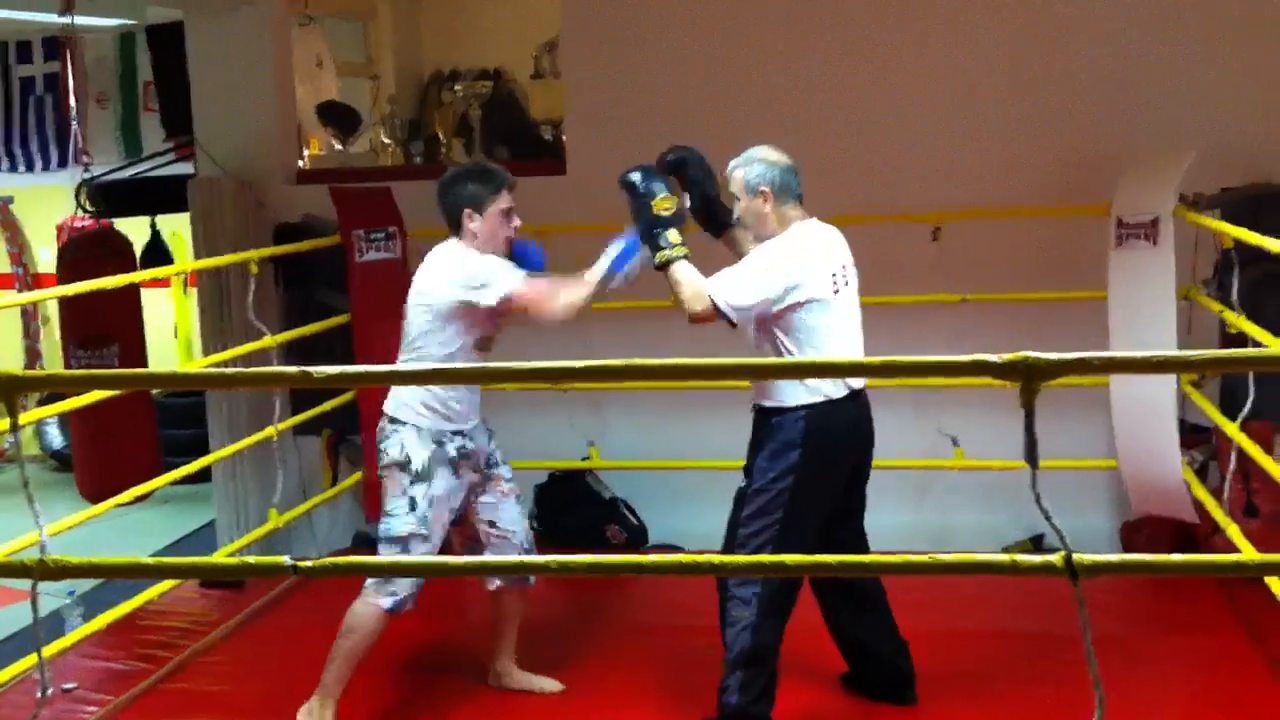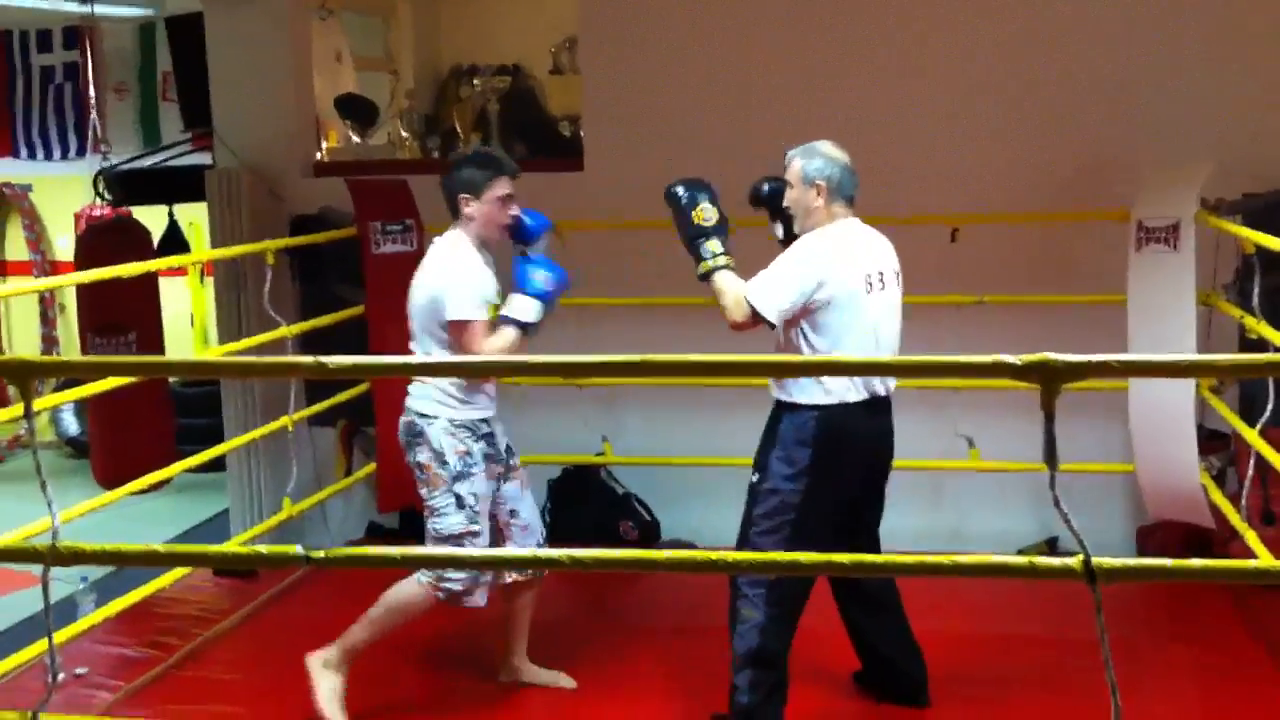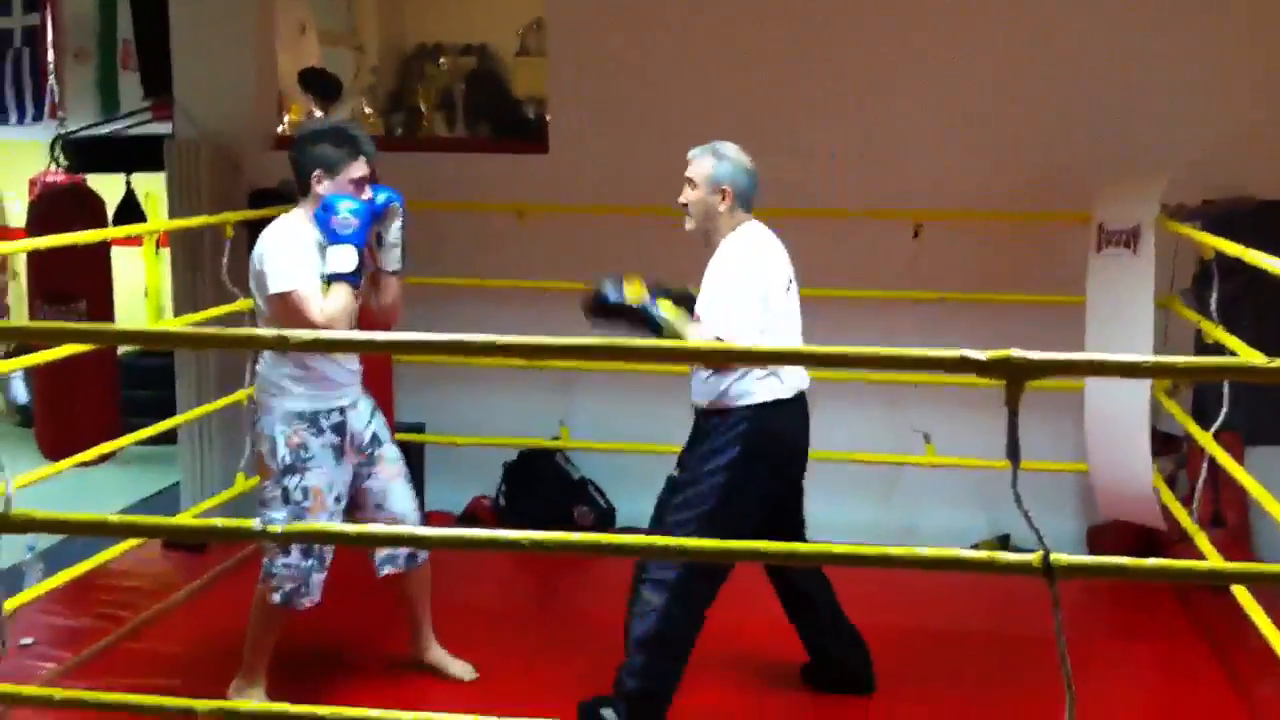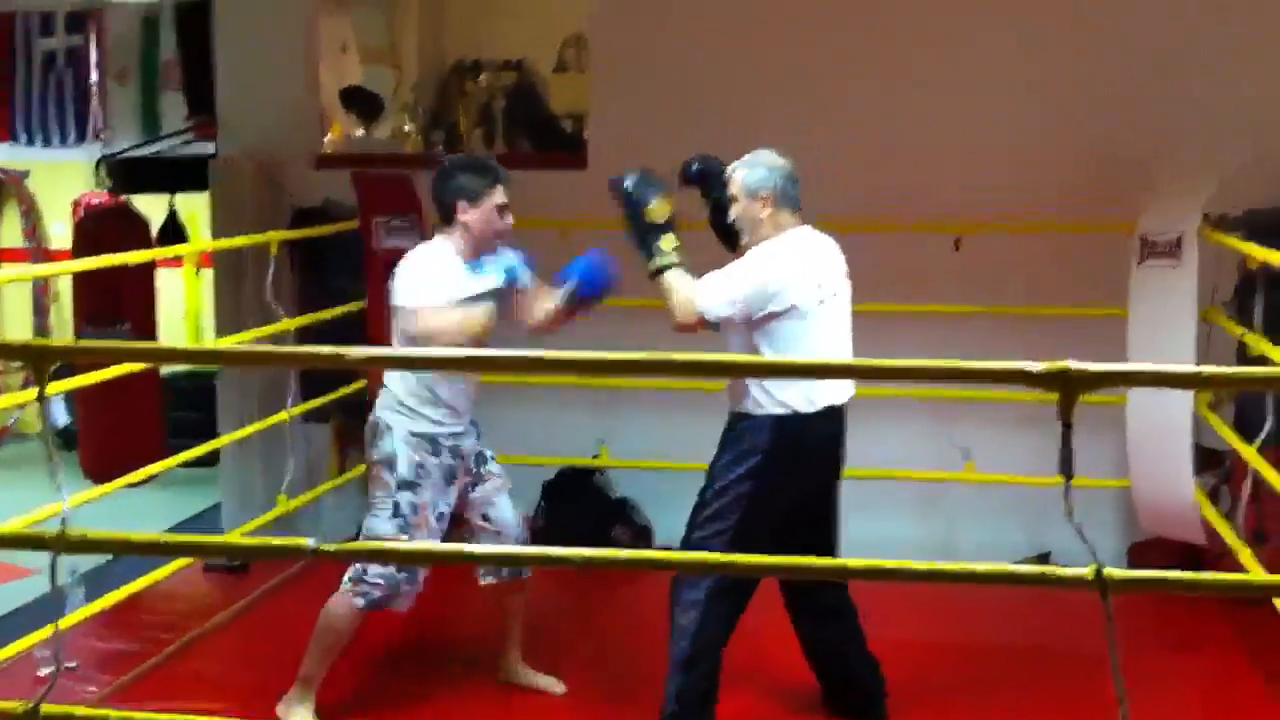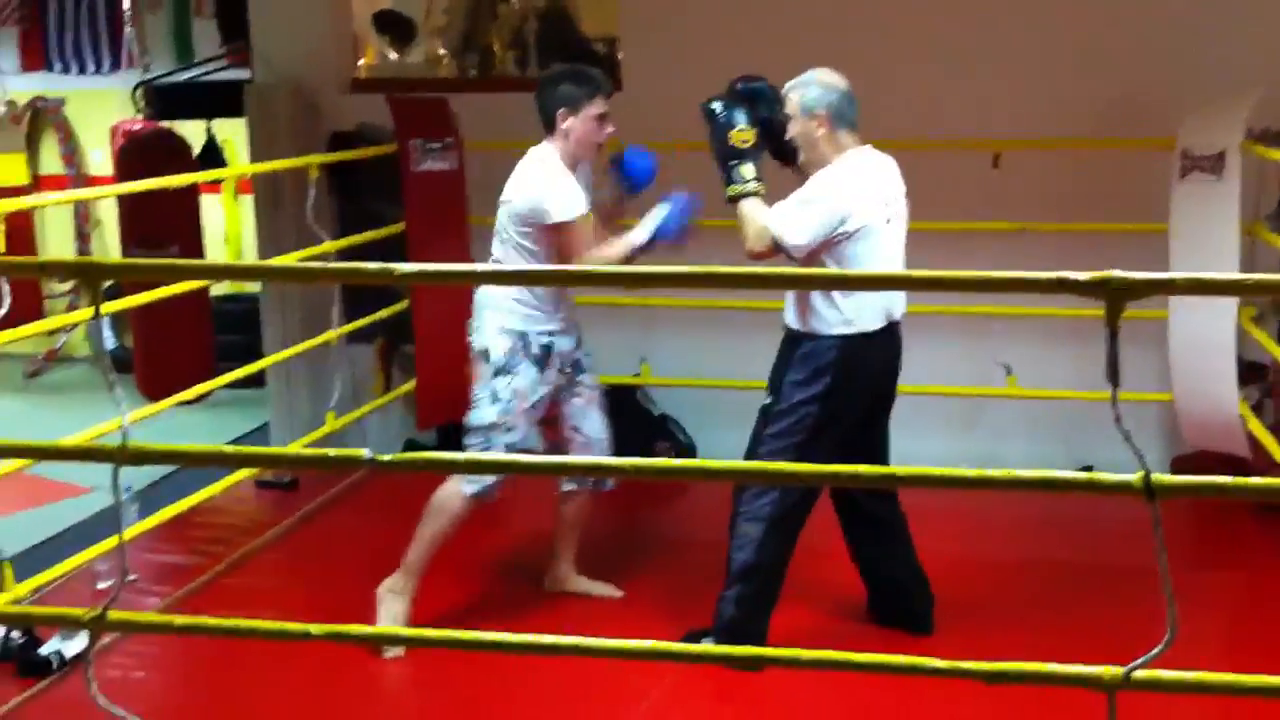
dt=0.7s
person 1, frame 1
left shoulder: (788, 256)
right shoulder: (824, 238)
left elbow: (699, 304)
right elbow: (758, 271)
left wrist: (662, 232)
right wrist: (712, 212)
left hip: (801, 429)
right hip: (844, 417)
left knee: (752, 567)
right knee: (840, 551)
right ankle: (886, 672)
person 1, frame 2
left shoulder: (818, 252)
right shoulder: (875, 245)
left elbow: (740, 312)
left wrist: (707, 240)
right wrist: (788, 230)
left hip: (816, 428)
right hip: (869, 421)
left knee: (765, 567)
right knee: (857, 553)
person 1, frame 3
left shoulder: (740, 258)
right shoulder: (754, 244)
left elbow: (716, 347)
left wrist: (655, 309)
right wrist: (665, 305)
left hip: (746, 428)
right hip: (778, 418)
left knee: (673, 559)
right knee: (786, 548)
right ankle: (844, 664)
person 1, frame 4
left shoulder: (776, 263)
right shoulder: (821, 251)
left elbow: (688, 312)
left wrist: (656, 236)
right wrist: (719, 208)
left hip: (773, 438)
right hip: (818, 431)
left knee: (705, 576)
right knee: (813, 570)
person 1, frame 5
left shoulder: (838, 186)
right shoulder: (878, 168)
left elbow: (760, 241)
right elbow: (809, 176)
left wrist: (739, 164)
right wrist: (770, 119)
left hip: (831, 356)
right hip: (873, 347)
left knee: (767, 489)
right knee: (865, 481)
left ankle: (737, 630)
right ankle: (904, 602)
person 2, frame 1
left shoulder: (484, 266)
right shoulder: (458, 268)
right elbow: (555, 306)
right wrist: (612, 262)
left hip: (468, 432)
right hip: (418, 436)
left knee: (512, 542)
right knee: (398, 579)
left ankle: (504, 667)
person 2, frame 2
left shoulder: (461, 255)
right shoulder: (460, 266)
left elbow: (484, 326)
right elbow: (482, 357)
left wrist: (529, 254)
right wrist: (526, 308)
left hip: (475, 426)
right hip: (446, 429)
left knee: (525, 537)
right knee: (455, 570)
left ankle: (515, 662)
right ankle: (333, 660)
person 2, frame 3
left shoulder: (343, 231)
right shoulder: (282, 242)
left elbow: (386, 311)
right elbow: (329, 326)
left wrist: (389, 241)
right wrist: (345, 252)
left hip: (353, 405)
right hip: (299, 418)
left knee: (403, 522)
right knee: (296, 558)
left ankle: (426, 643)
right ankle: (249, 680)
person 2, frame 4
left shoulder: (490, 260)
right shoulder: (425, 271)
left elbow: (537, 317)
right elbow: (446, 337)
left wrist: (573, 293)
right wrist: (493, 287)
left hip: (460, 434)
right hip: (410, 439)
left knee: (510, 539)
right knee: (379, 574)
left ankle: (511, 661)
person 2, frame 5
left shoulder: (573, 170)
right shoulder: (543, 177)
left elbow: (593, 224)
right elbow: (594, 258)
left wrist: (621, 187)
right wrist: (651, 228)
left hip: (557, 333)
right hip: (508, 332)
left knee: (592, 447)
right knee: (486, 466)
left ankle: (563, 569)
right ankle: (401, 588)
